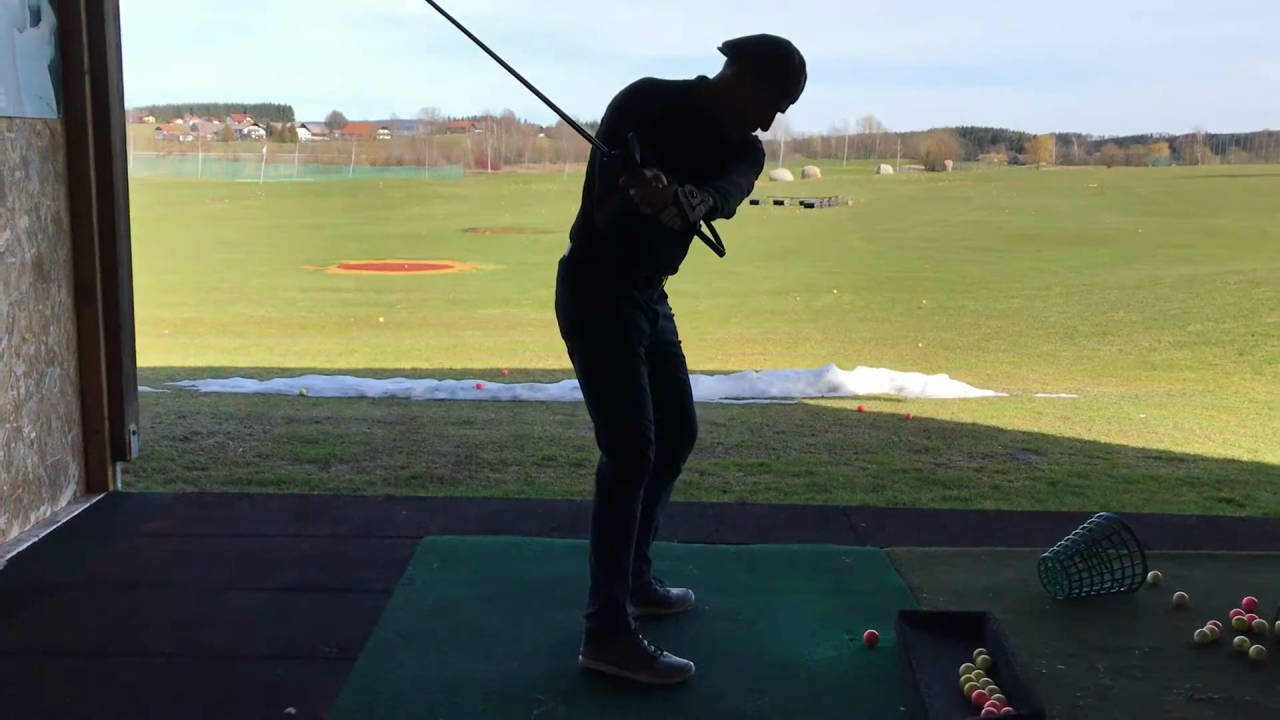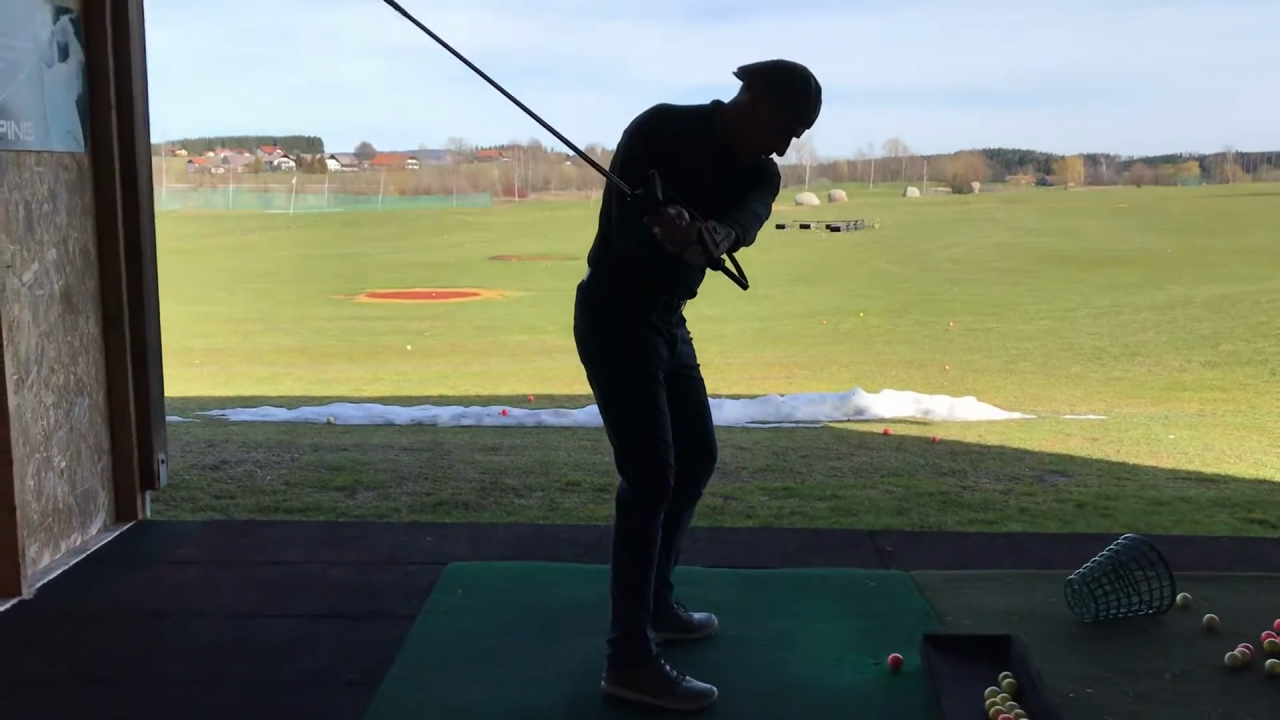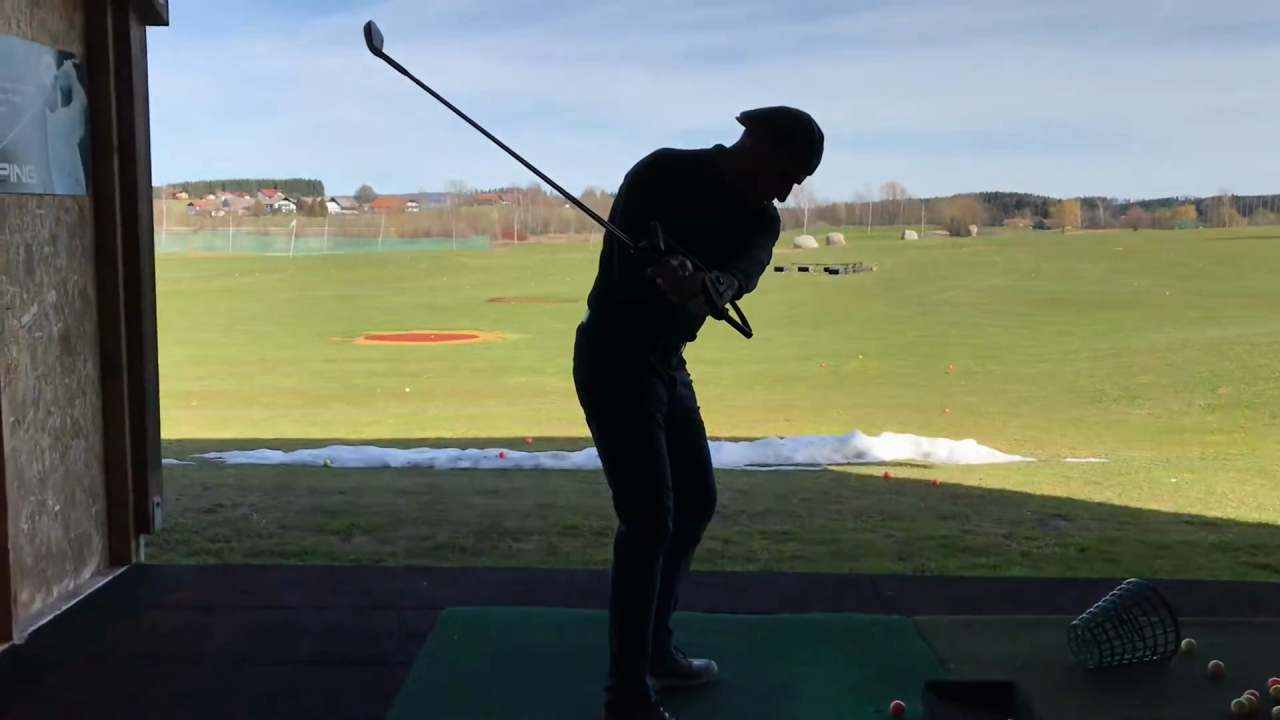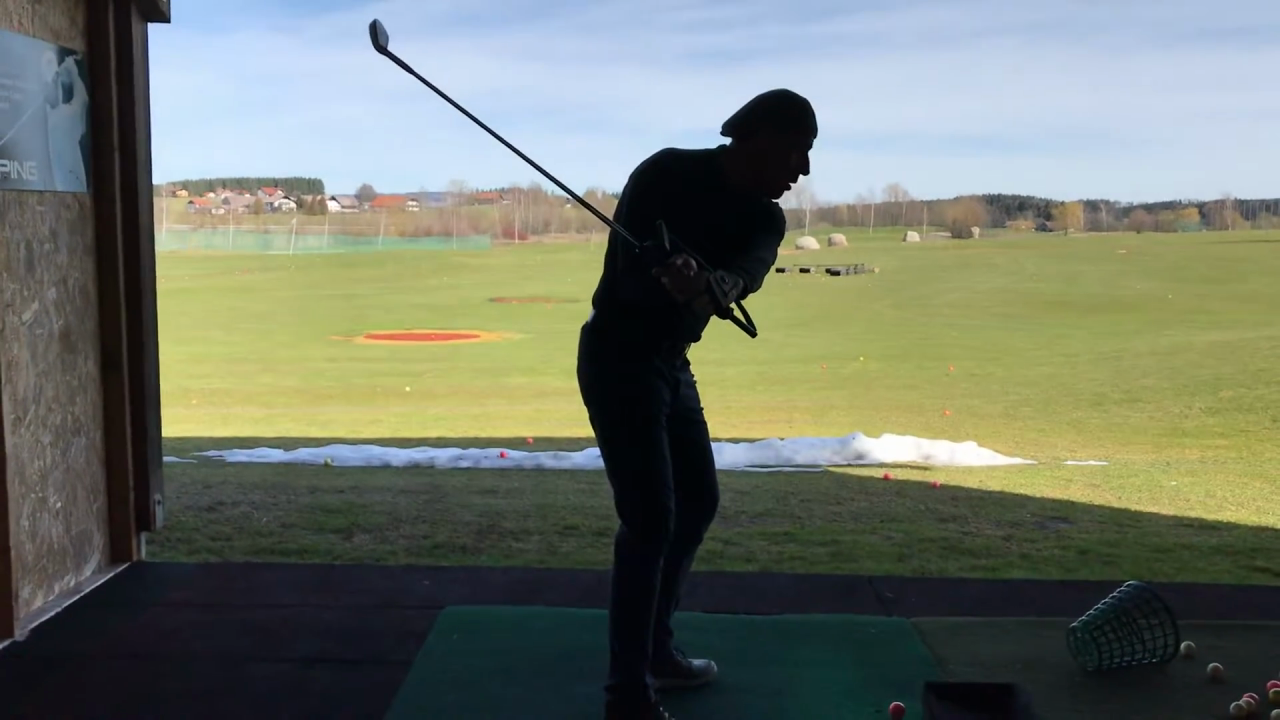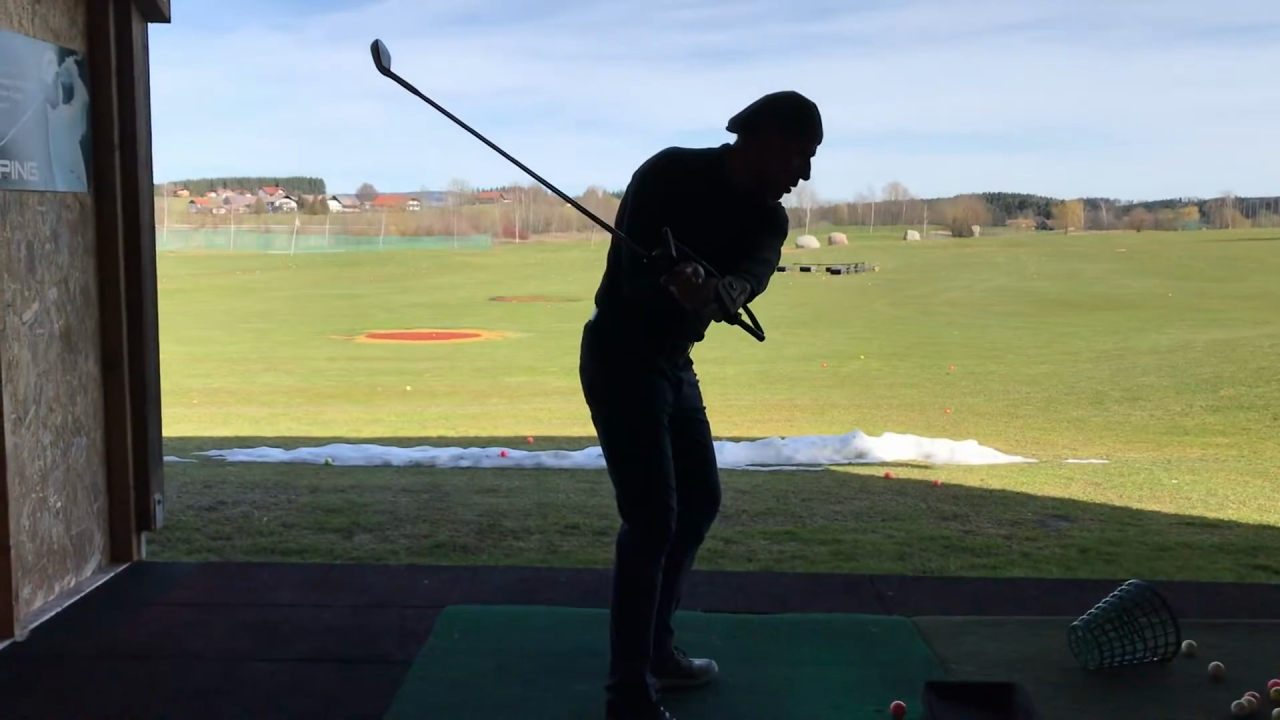
dt=1s
person 1, frame 1
left shoulder: (744, 151)
right shoulder: (645, 103)
left elbow: (724, 198)
right elbow: (605, 210)
left wrist: (679, 201)
right wrist: (646, 204)
left hip: (647, 292)
right hip: (597, 290)
left knee: (675, 434)
right knee: (630, 451)
left ankle: (632, 578)
right ankle: (606, 632)
person 1, frame 2
left shoulder: (759, 172)
right shoulder: (660, 129)
left elbow: (744, 224)
right elbow: (623, 233)
left wrist: (708, 235)
right wrist: (666, 236)
left hip: (666, 317)
right hip: (616, 315)
left knee: (696, 458)
right knee: (650, 476)
left ankle: (655, 604)
right ankle: (629, 658)
person 1, frame 3
left shoulder: (759, 217)
right shoulder: (660, 175)
left elbow: (746, 271)
right elbow: (624, 276)
left wrist: (709, 284)
right wrist: (666, 285)
left hip: (665, 360)
right hip: (615, 358)
left knee: (695, 502)
right knee: (649, 521)
left ankle: (654, 649)
person 1, frame 4
left shoulder: (764, 216)
right shoulder: (665, 175)
left elbow: (751, 269)
right elbow: (628, 276)
left wrist: (717, 285)
right wrist: (674, 285)
left hip: (670, 360)
right hip: (619, 358)
left knee: (697, 503)
right knee: (650, 519)
left ankle: (655, 650)
person 1, frame 5
left shoulder: (768, 215)
right shoulder: (669, 174)
left elbow: (756, 271)
right elbow: (633, 277)
left wrist: (723, 291)
right wrist: (679, 288)
left hip: (673, 359)
right hip: (621, 357)
left knee: (699, 501)
right knee: (651, 519)
left ankle: (655, 649)
